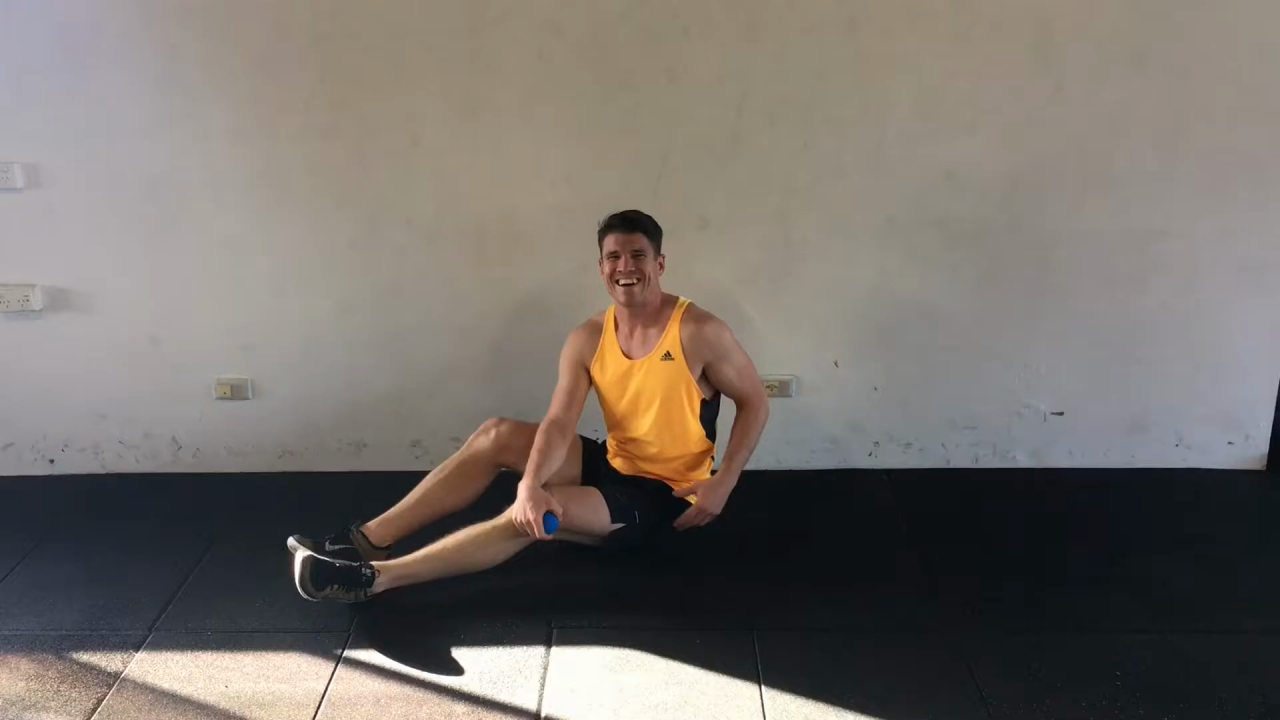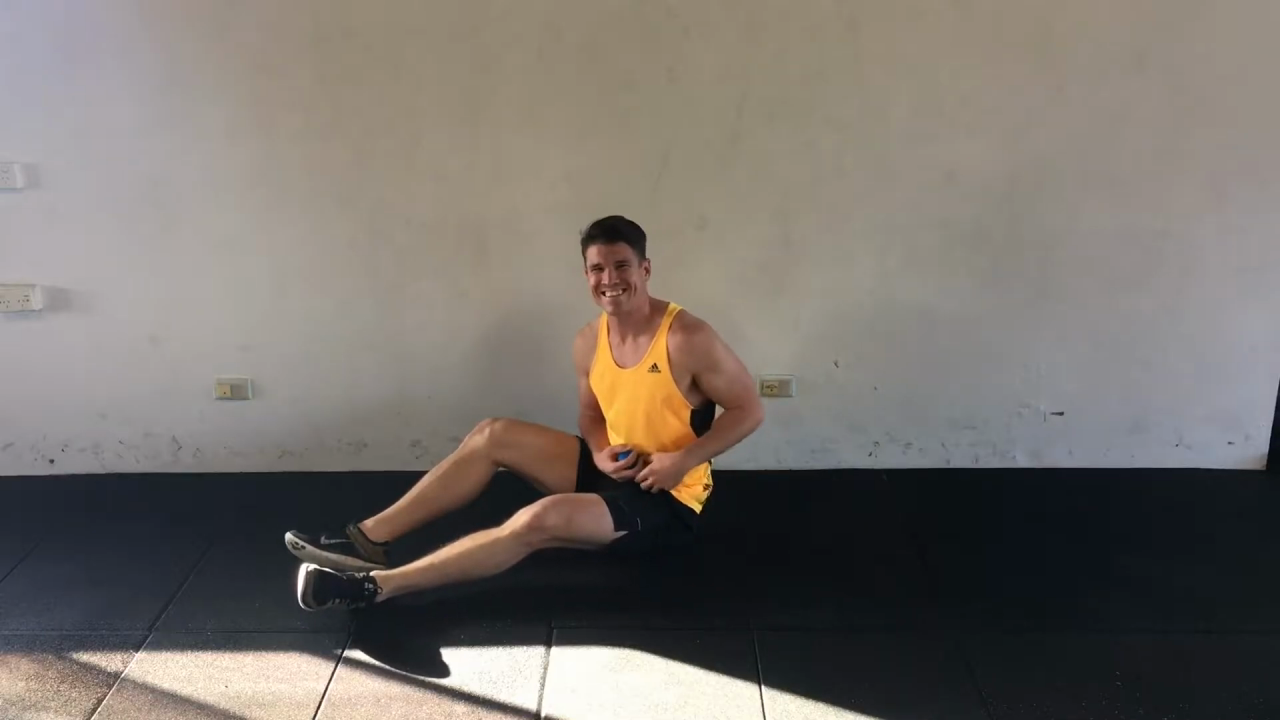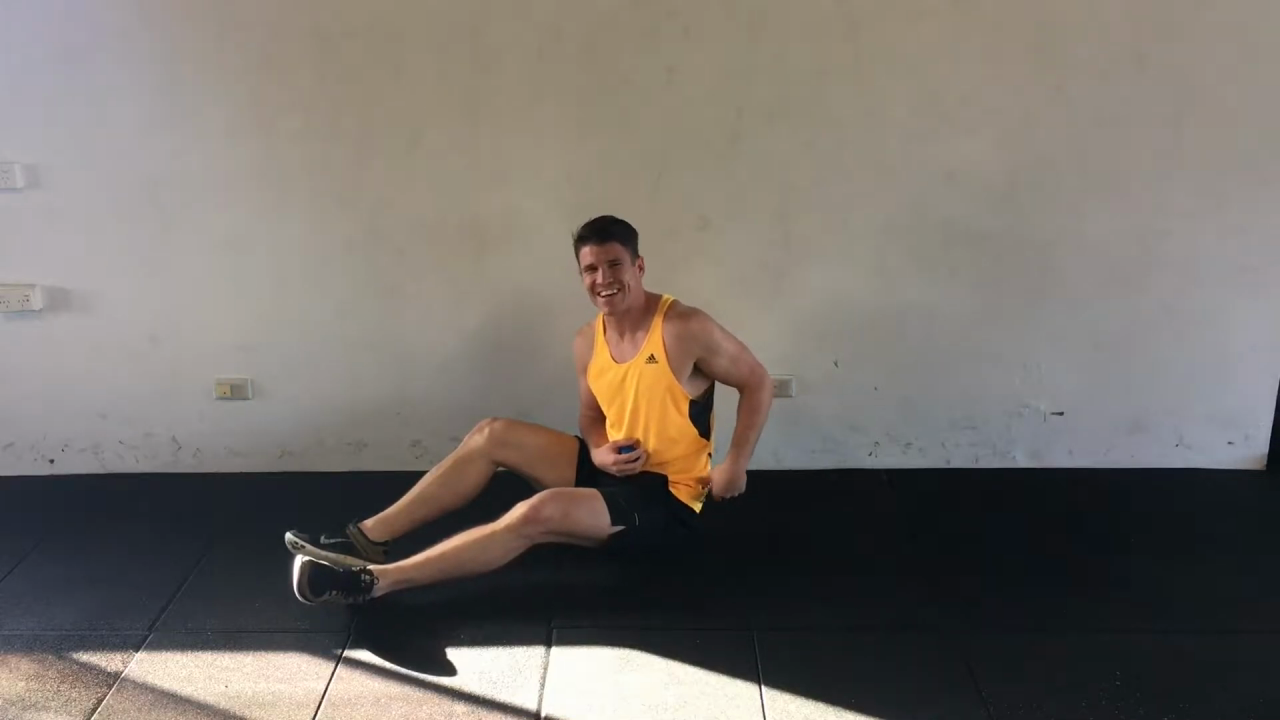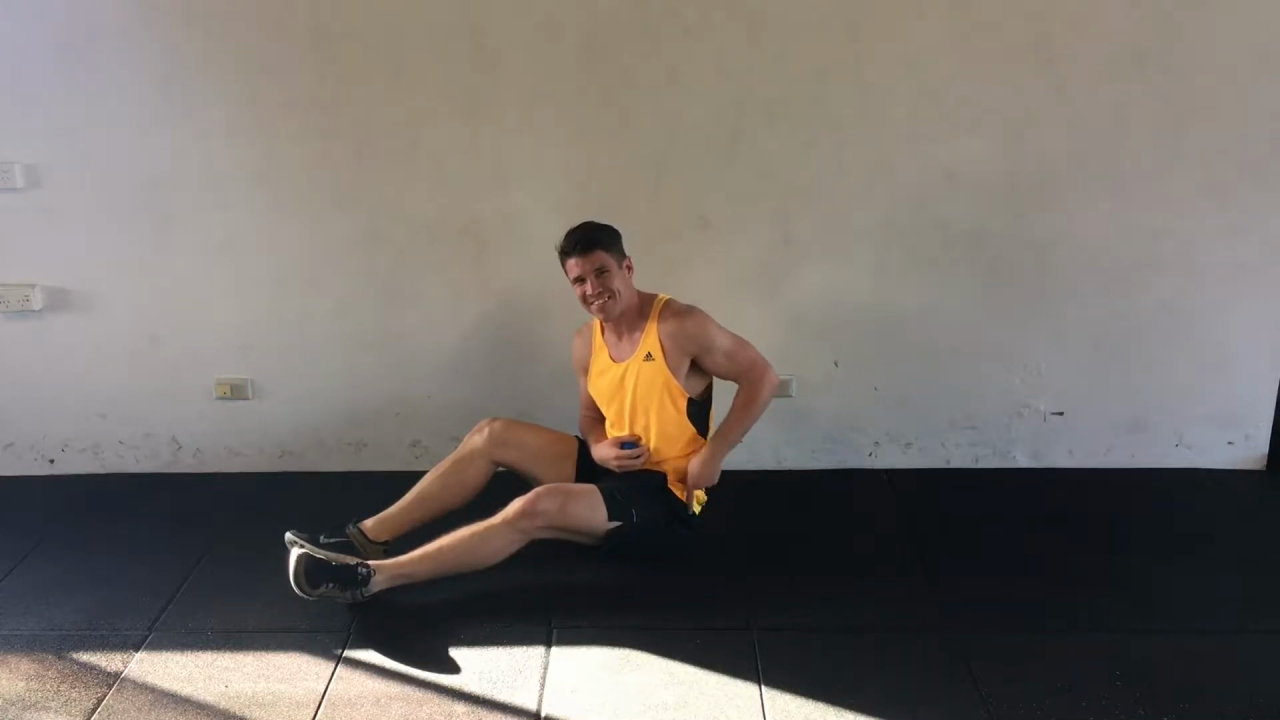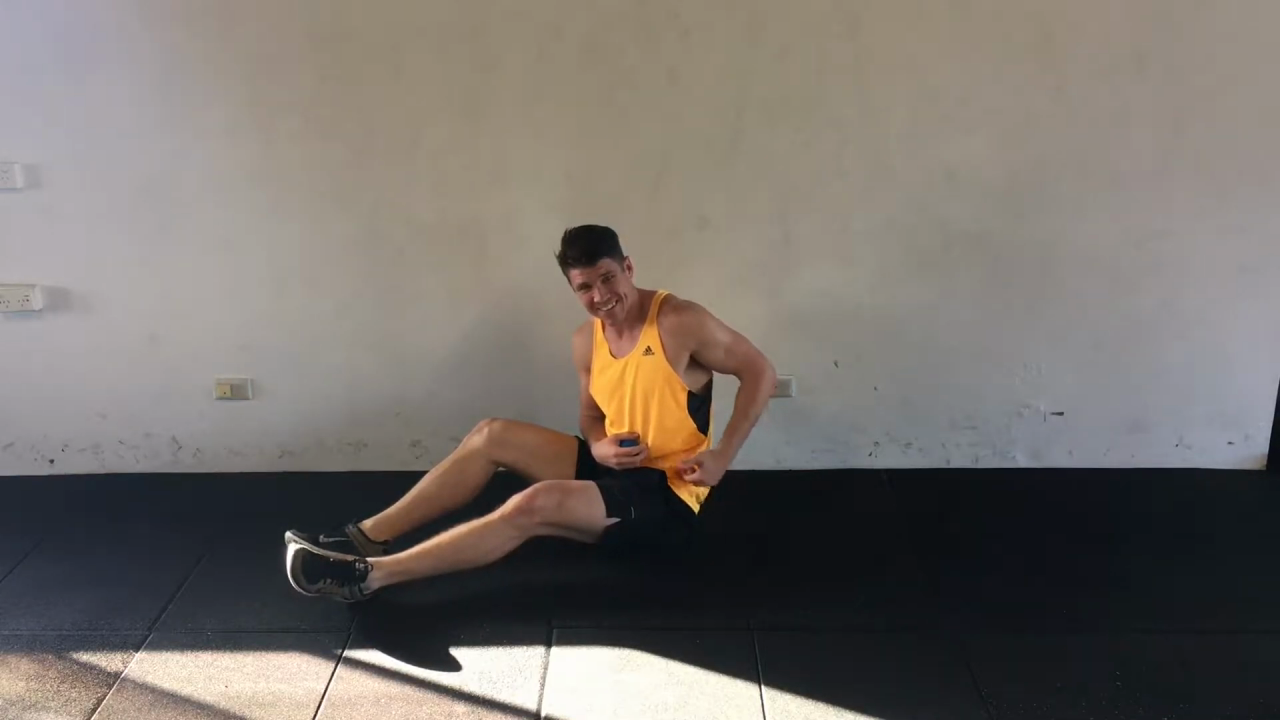
dt=1s
person 1, frame 1
left shoulder: (700, 331)
right shoulder: (588, 338)
left elbow: (755, 403)
right elbow: (559, 423)
left wrist: (723, 483)
right wrist: (530, 483)
left hip: (664, 496)
right hip: (613, 466)
left knee: (522, 522)
right knee: (496, 435)
left ankle: (373, 577)
right ankle: (369, 540)
person 1, frame 2
left shoulder: (689, 339)
right shoulder: (589, 342)
left elbow: (749, 410)
left wrist: (683, 462)
right wrist: (601, 454)
left hip: (664, 501)
right hip: (618, 470)
left knee: (540, 520)
right knee: (493, 435)
left ankle: (376, 585)
right ankle: (368, 538)
person 1, frame 3
left shoulder: (686, 329)
right shoulder: (587, 341)
left elbow: (757, 383)
left wrist: (735, 464)
right wrist: (598, 452)
left hip: (666, 498)
right hip: (615, 470)
left knee: (540, 513)
right knee: (493, 435)
left ankle: (373, 580)
right ankle: (368, 537)
person 1, frame 4
left shoulder: (682, 327)
right shoulder: (586, 342)
left elbow: (760, 377)
left wrist: (714, 455)
right wrist: (599, 449)
left hip: (665, 496)
right hip: (614, 469)
left knee: (538, 508)
right knee: (492, 435)
left ankle: (372, 577)
right ankle: (368, 536)
person 1, frame 5
left shoulder: (681, 322)
right shoulder: (586, 340)
left elbow: (759, 372)
left wrist: (721, 457)
right wrist: (600, 447)
left hip: (666, 496)
right hip: (615, 468)
left knee: (535, 505)
right knee: (492, 435)
left ankle: (370, 574)
right ankle: (367, 536)
